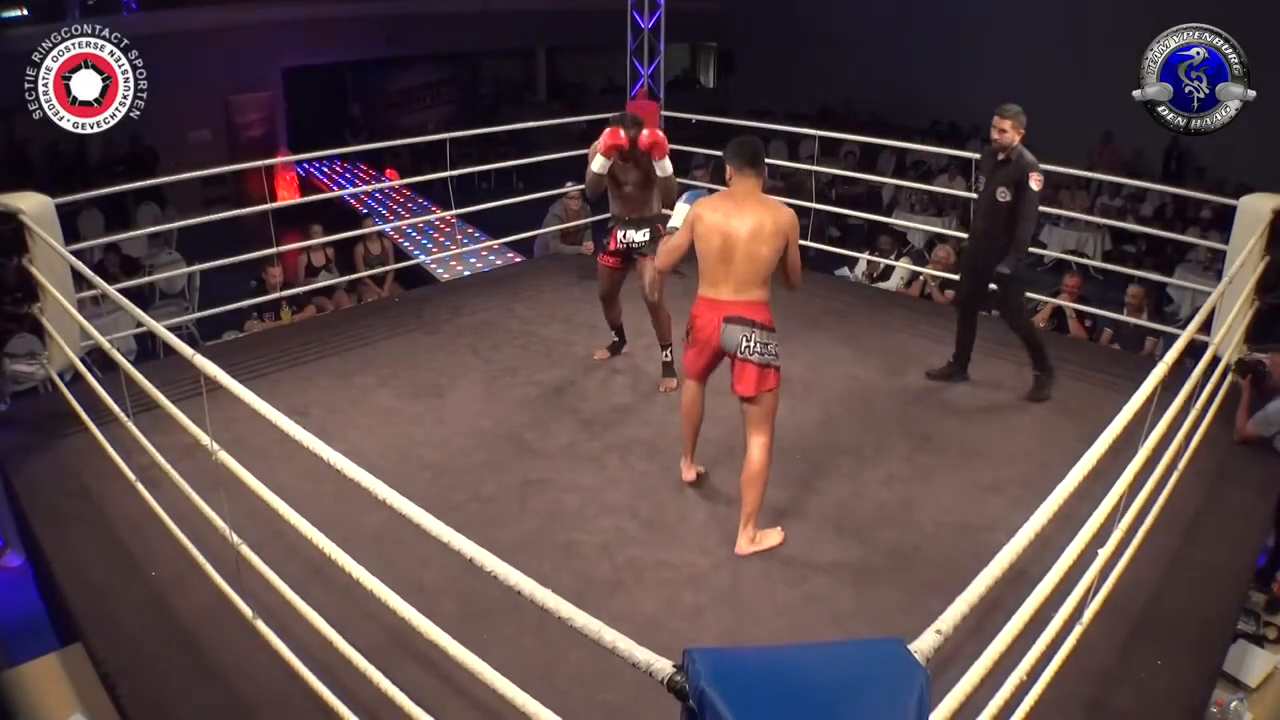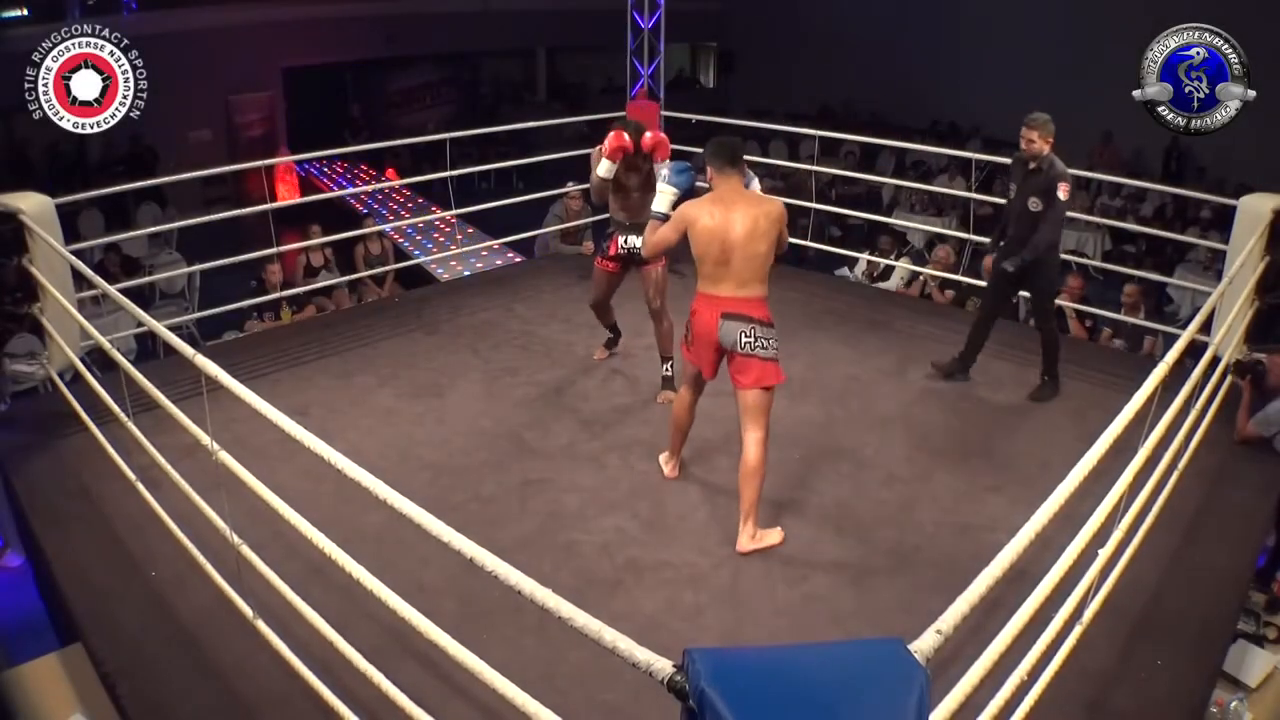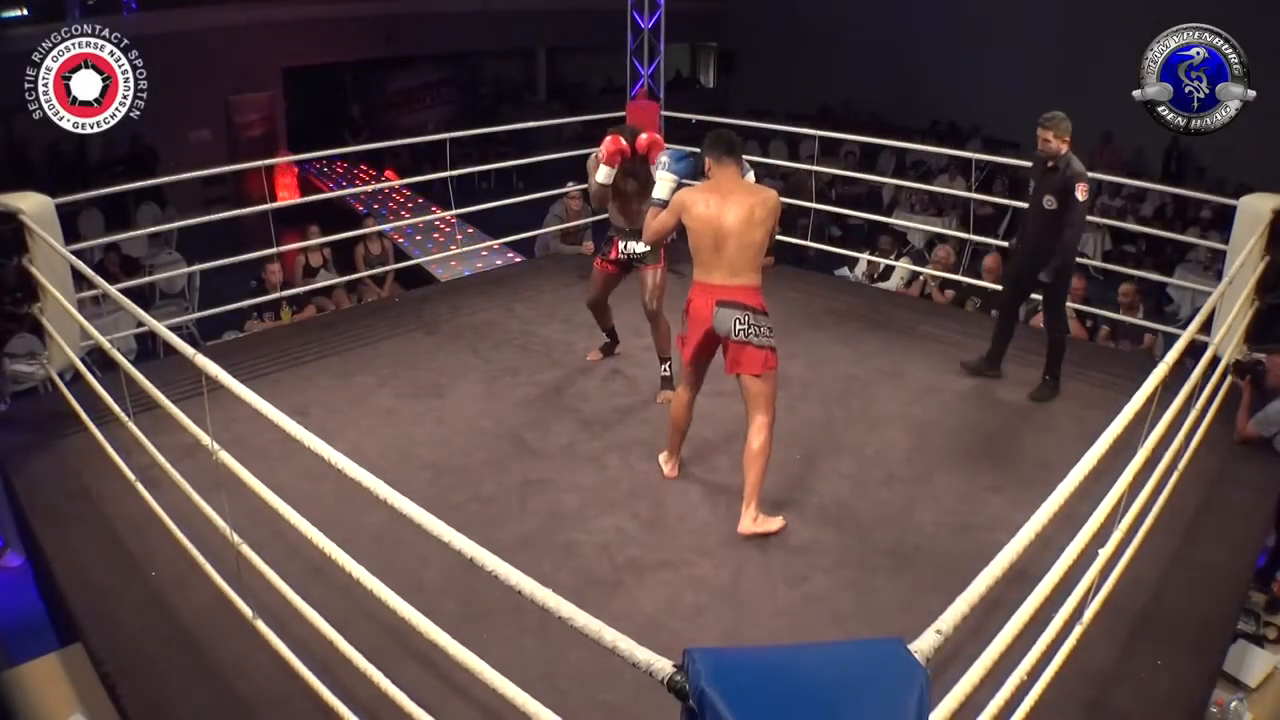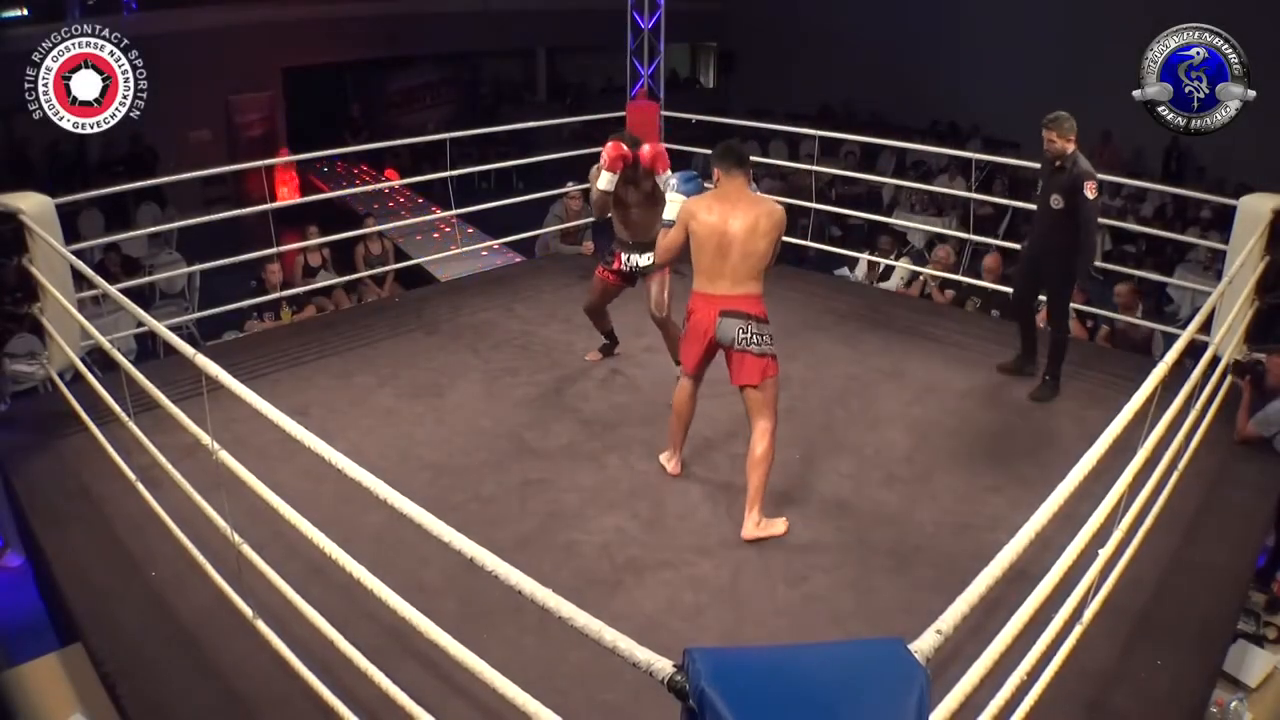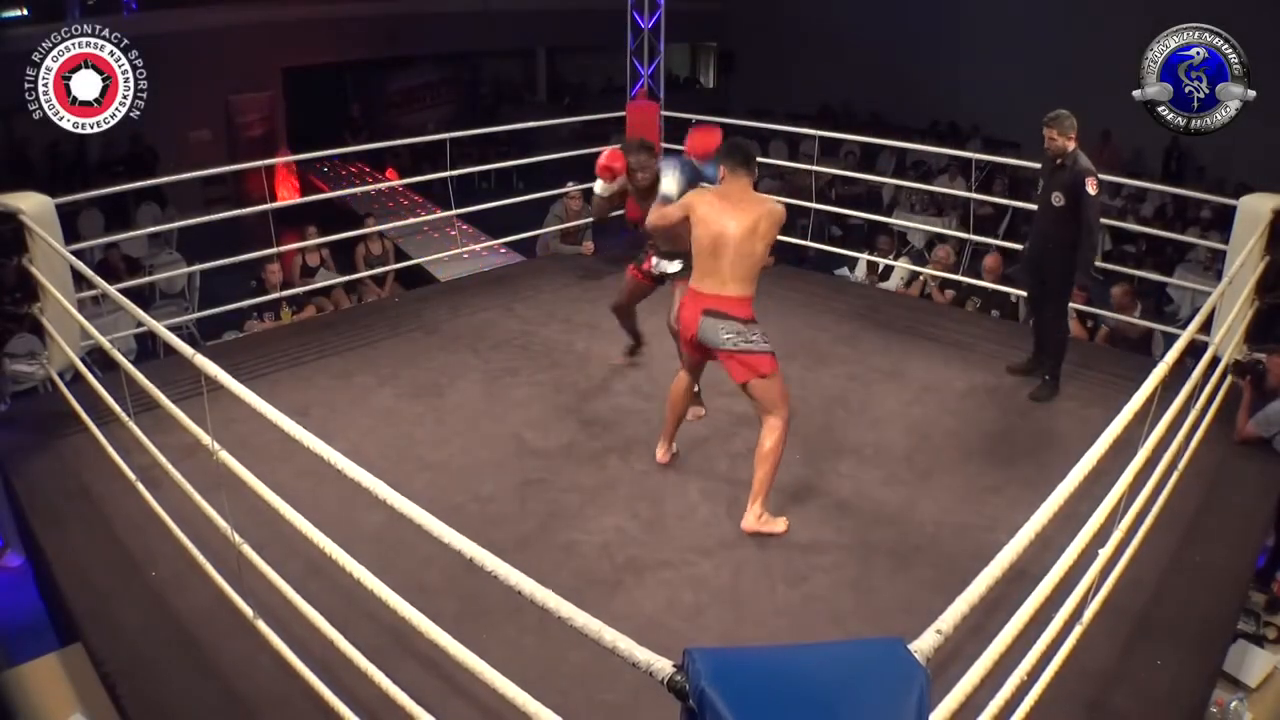
dt=0.2s
person 1, frame 1
left shoulder: (701, 209)
right shoulder: (783, 217)
left elbow: (662, 264)
right elbow: (793, 281)
left wrist: (677, 222)
left hip: (707, 318)
right hip: (753, 325)
left knee: (694, 378)
right knee: (759, 435)
left ankle: (688, 463)
right ankle: (748, 534)
person 1, frame 2
left shoulder: (691, 211)
right shoulder: (773, 209)
left elbow: (649, 251)
left wrist: (662, 199)
left hip: (706, 314)
right hip: (752, 323)
left knee: (689, 389)
right knee: (755, 431)
left ankle: (671, 459)
right ankle: (748, 531)
person 1, frame 3
left shoulder: (687, 198)
right shoulder: (769, 200)
left elbow: (649, 237)
left wrist: (662, 186)
left hip: (701, 304)
right hip: (746, 311)
left knee: (687, 385)
right knee: (761, 417)
left ankle: (671, 458)
right ankle: (750, 514)
person 1, frame 4
left shoulder: (693, 208)
right shoulder: (774, 212)
left elbow: (661, 257)
left wrist: (672, 206)
left hip: (703, 312)
right hip: (747, 319)
left knee: (689, 379)
right knee: (764, 422)
left ankle: (673, 456)
right ankle: (754, 519)
person 1, frame 5
left shoulder: (698, 198)
right shoulder: (774, 212)
left elbow: (654, 221)
left wrist: (670, 186)
left hip: (693, 310)
right hip: (735, 322)
left knee: (688, 371)
right knee: (777, 415)
left ankle: (665, 445)
right ankle: (756, 512)
person 2, frame 1
left shoulder: (1027, 167)
right shoulder: (987, 157)
left elbow: (1027, 219)
left wrist: (1012, 259)
left hip: (1004, 251)
right hip: (979, 245)
left knee: (1015, 315)
right knee: (965, 305)
left ankle: (1043, 372)
right ankle: (958, 365)
person 2, frame 2
left shoulder: (1058, 176)
right shoulder: (1019, 163)
left elbow: (1051, 227)
left wrist: (1022, 258)
right wrist: (998, 239)
left hip: (1041, 259)
right hip: (1011, 250)
left knee: (1044, 321)
right knee: (989, 308)
left ankle: (1050, 379)
right ankle: (962, 363)
person 2, frame 3
left shoulder: (1075, 176)
right shoulder: (1040, 162)
left elbow: (1074, 228)
left wrist: (1052, 267)
left hip: (1056, 258)
right hip: (1029, 249)
left knee: (1053, 319)
right knee: (1007, 304)
left ankle: (1050, 379)
right ankle: (992, 361)
person 2, frame 4
left shoulder: (1083, 175)
right shoulder: (1049, 162)
left elbow: (1089, 228)
left wrist: (1082, 271)
left hip: (1062, 257)
right hip: (1035, 248)
left knee: (1057, 319)
right knee: (1020, 303)
left ankle: (1051, 379)
right ankle: (1027, 358)
person 2, frame 5
left shoulder: (1083, 173)
right shoulder: (1050, 161)
left elbow: (1091, 226)
left wrist: (1084, 270)
left hip: (1062, 255)
right hip: (1038, 248)
left knee: (1056, 316)
right knee: (1037, 307)
left ankle: (1051, 378)
right ankle: (1039, 359)
person 3, frame 1
left shoulder: (651, 151)
right shoulder: (601, 148)
left elbow: (671, 197)
right elbow: (591, 192)
left wrist: (662, 159)
right wrist: (604, 156)
left hip: (649, 230)
right hip: (618, 230)
left knee: (653, 298)
right knee: (606, 294)
left ankle: (668, 362)
right ankle: (618, 341)
person 3, frame 2
left shoulder: (652, 157)
right shoulder: (601, 155)
right elbow: (597, 197)
right wrist: (610, 160)
right hip: (618, 235)
left knee: (656, 307)
right knee: (597, 300)
left ankle: (667, 376)
right ankle: (614, 336)
person 3, frame 3
left shoulder: (650, 160)
right shoulder: (597, 161)
right elbow: (597, 202)
left wrist: (658, 162)
right wrist: (608, 166)
left hip: (649, 240)
right hip: (618, 239)
left knee: (652, 308)
right knee: (594, 300)
left ankle: (666, 376)
right ankle: (611, 342)
person 3, frame 4
left shoulder: (653, 169)
right shoulder: (600, 172)
right elbow: (598, 212)
left wrist: (663, 173)
right wrist: (610, 172)
left hip: (654, 252)
right hip: (622, 251)
left knee: (660, 314)
right knee: (592, 306)
right ankle: (610, 343)
person 3, frame 5
right shoulder: (626, 184)
right elbow: (598, 214)
right wrist: (604, 181)
left hip: (683, 259)
right hip: (654, 254)
left knee: (676, 326)
right knee: (620, 305)
left ankle: (695, 392)
right ankle: (636, 342)
